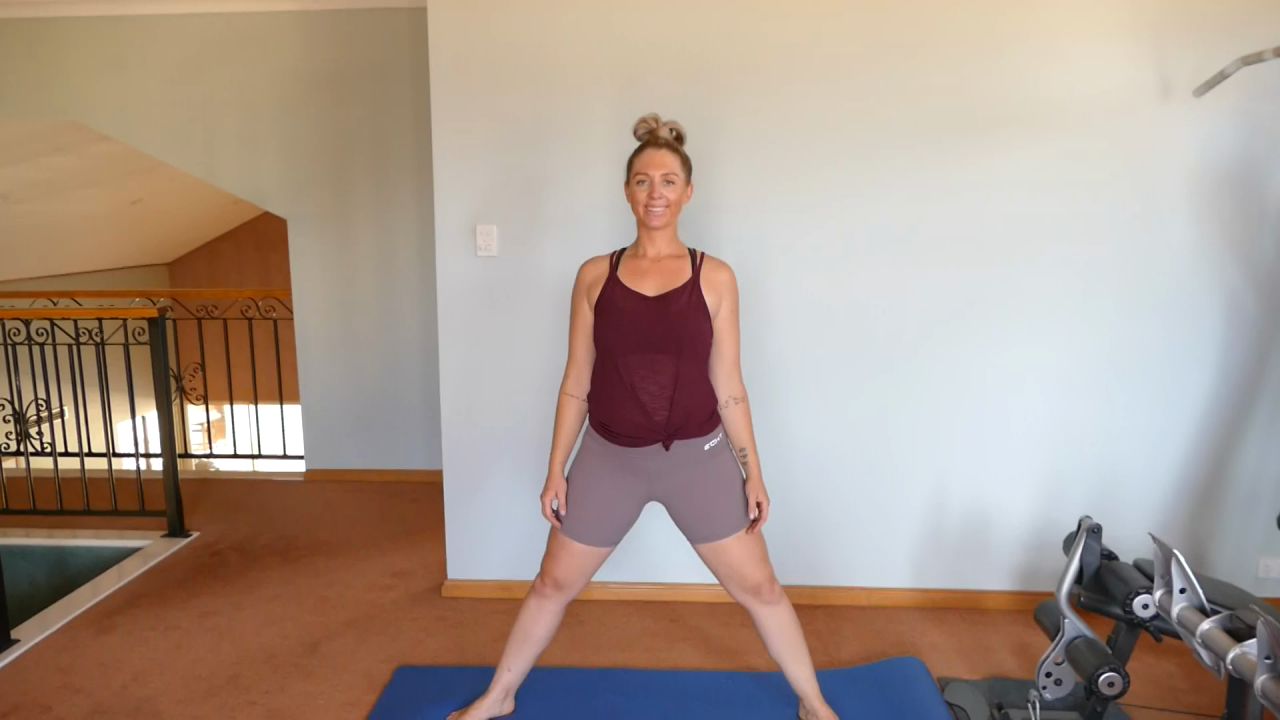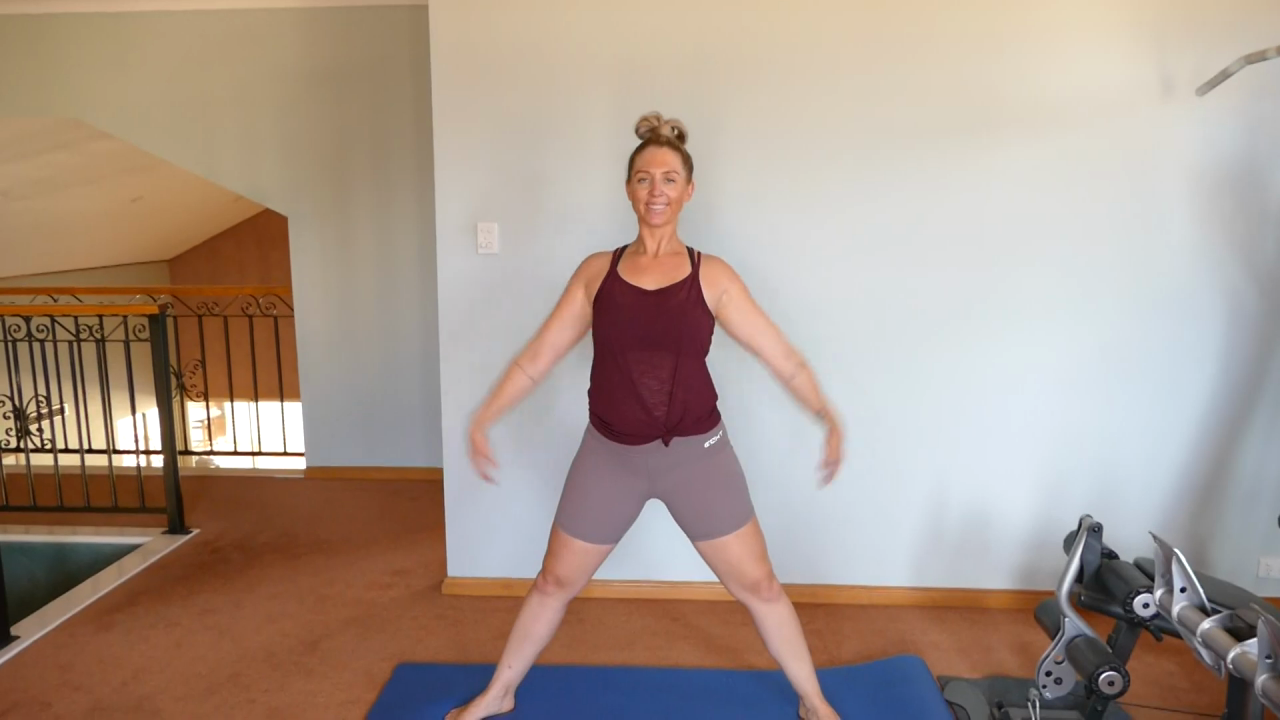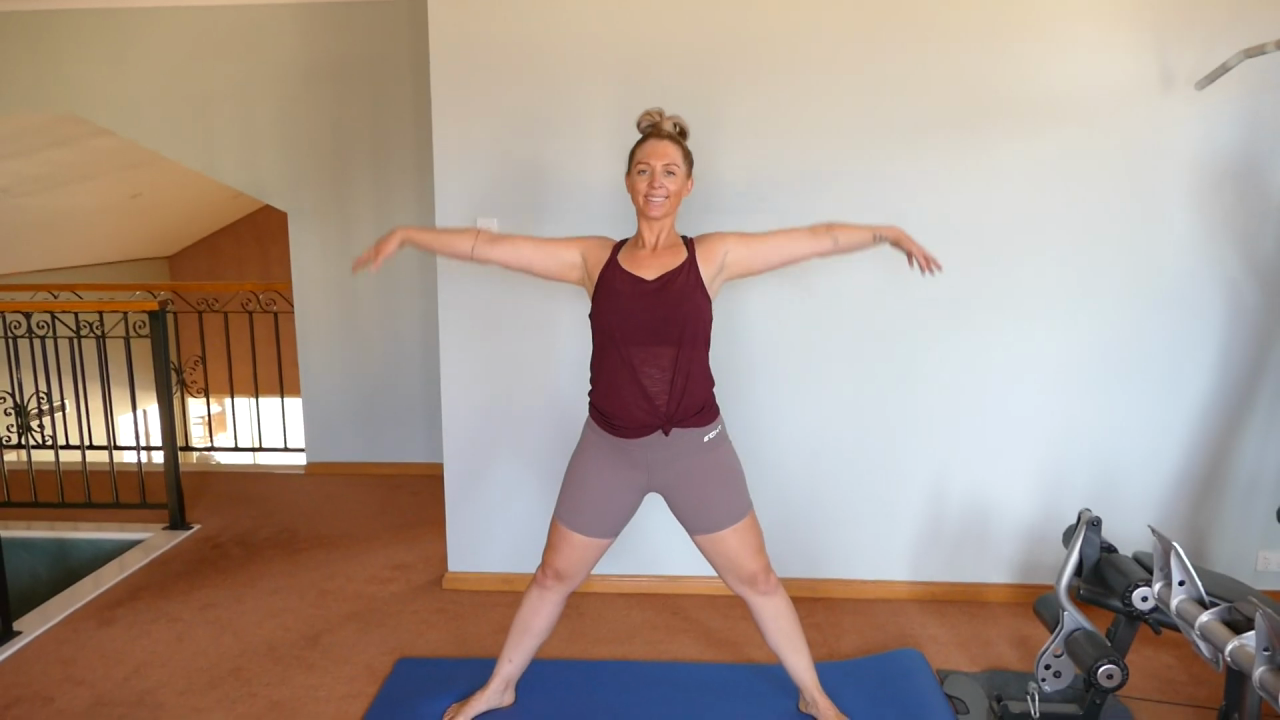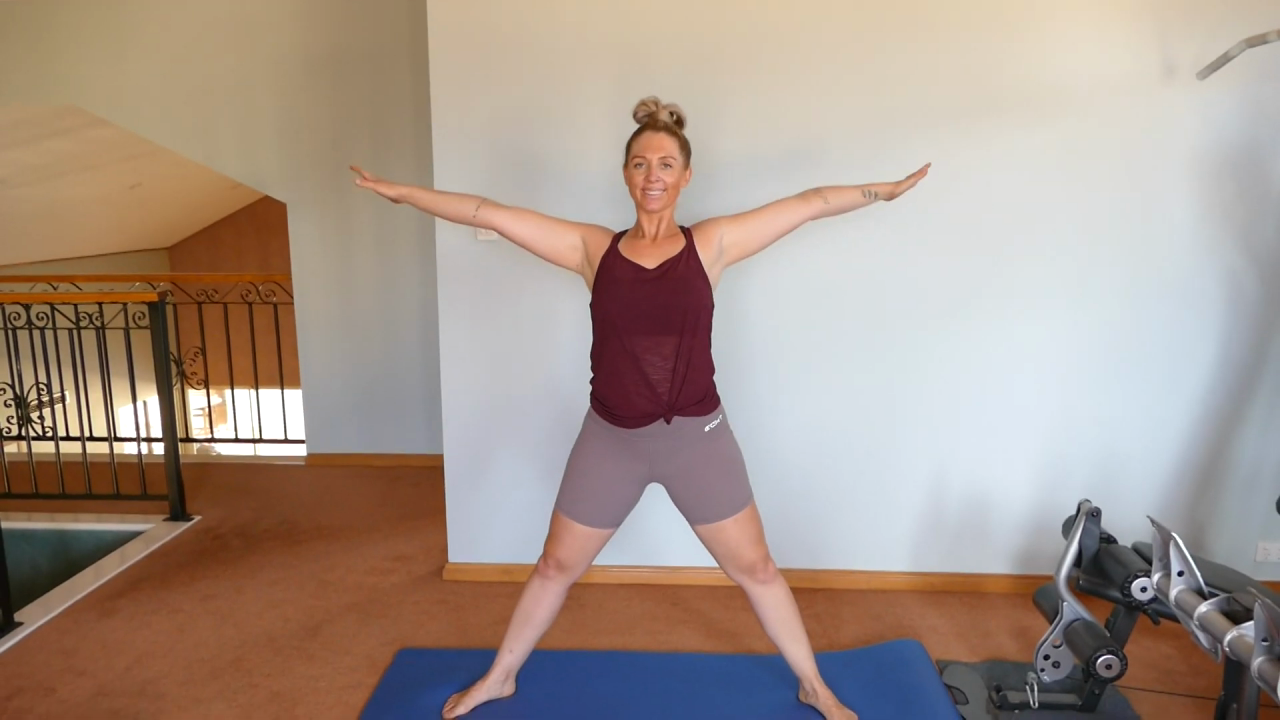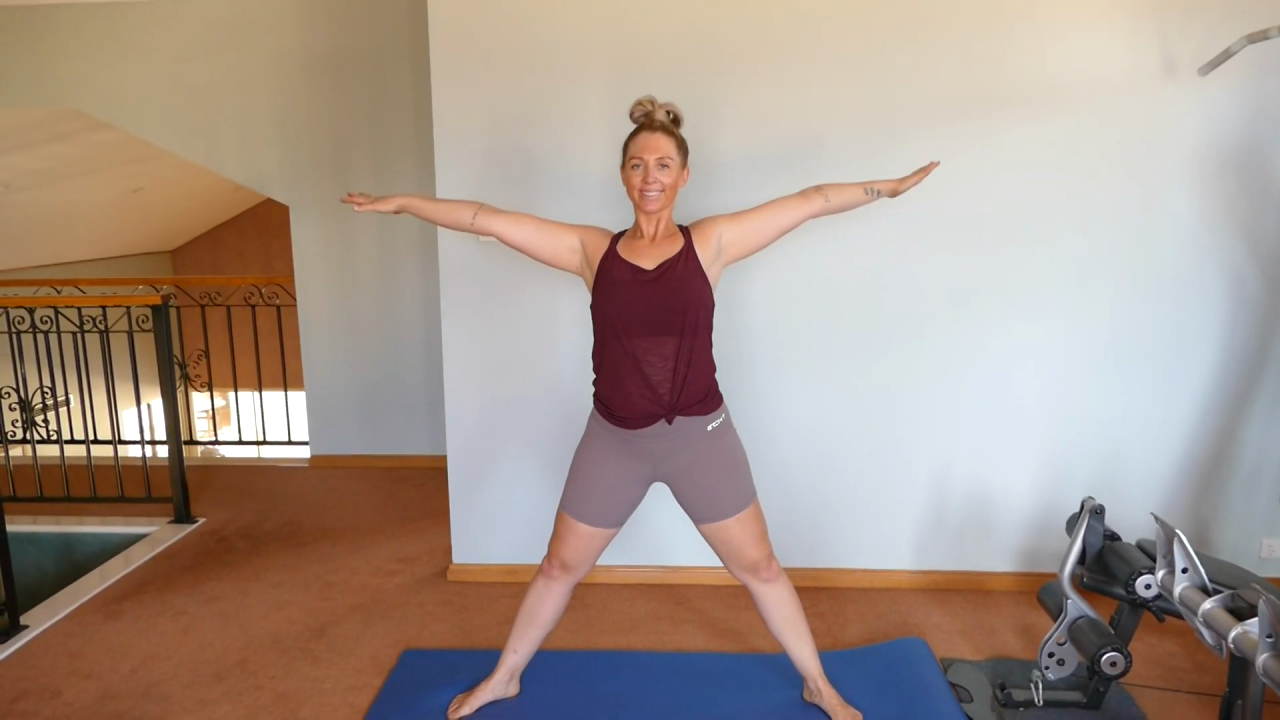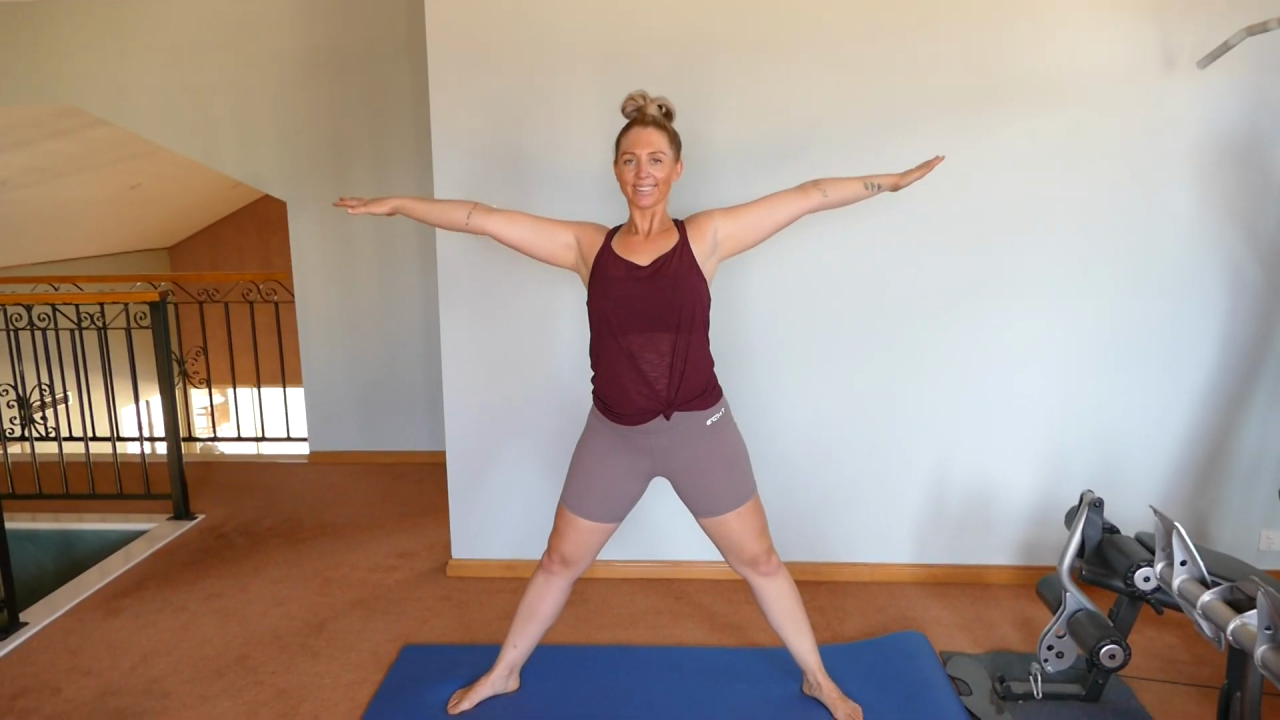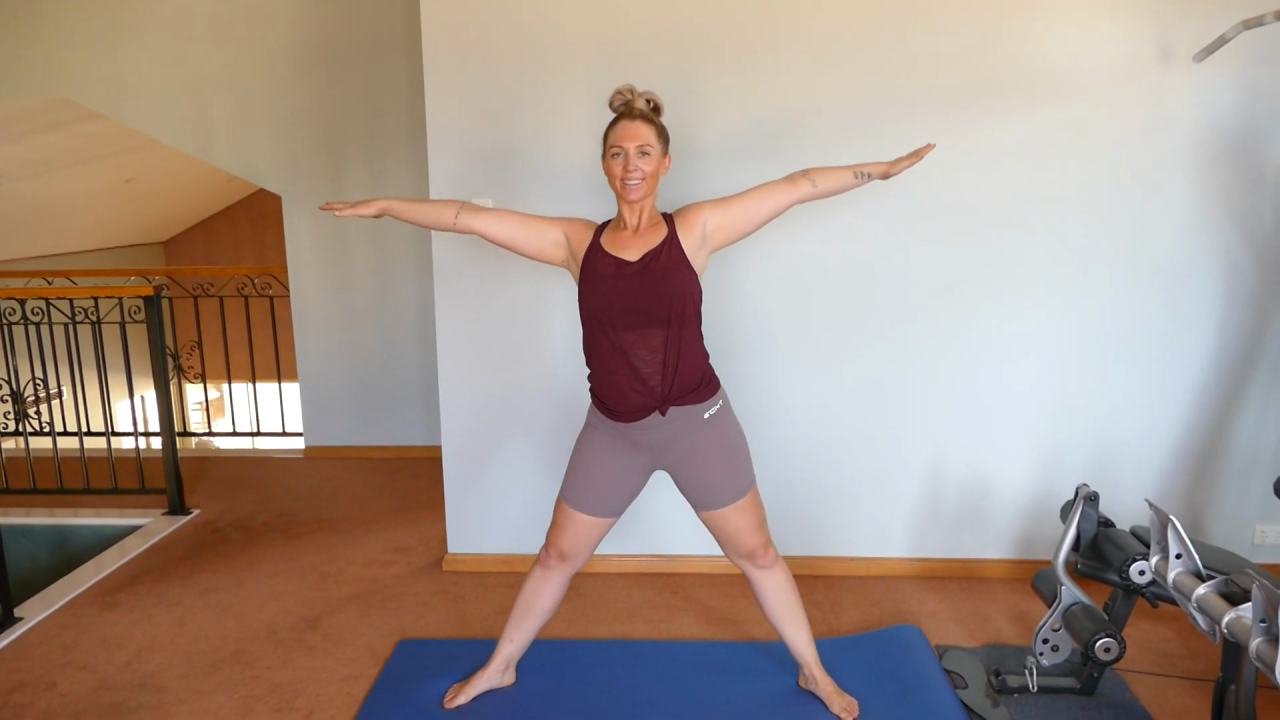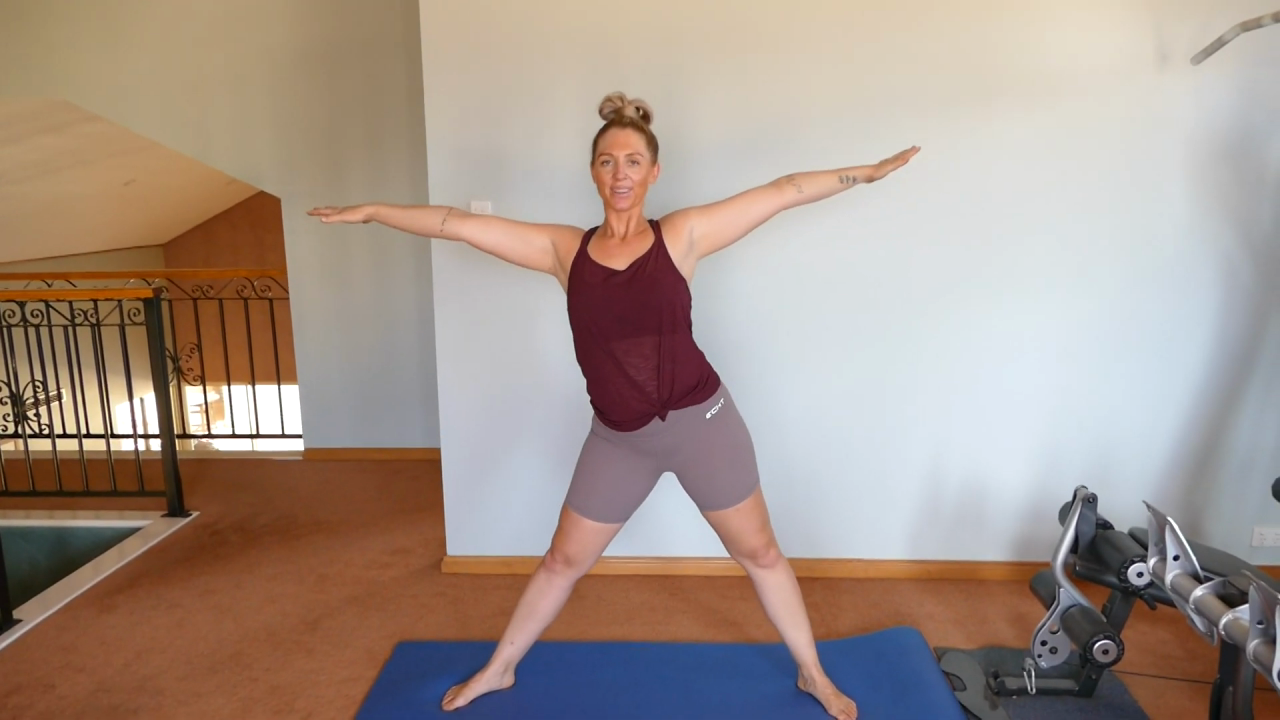
dt=0.3s
person 1, frame 1
left shoulder: (715, 277)
right shoulder: (594, 276)
left elbow: (728, 386)
right elbow: (576, 383)
left wrist: (753, 472)
right wrist: (555, 470)
left hip: (698, 458)
right hip: (609, 458)
left knee: (759, 588)
right knee: (553, 584)
person 1, frame 2
left shoulder: (711, 276)
right shoulder: (597, 271)
left elbow: (776, 349)
right elbow: (541, 353)
left wrist: (827, 418)
right wrist: (485, 417)
left hip: (697, 452)
right hip: (609, 454)
left knee: (759, 585)
right knee: (555, 583)
person 1, frame 3
left shoulder: (712, 257)
right shoulder: (594, 258)
left elbow: (815, 240)
right elbow: (491, 246)
left wrist: (887, 233)
right wrist: (406, 235)
left hip: (696, 446)
right hip: (609, 448)
left knee: (756, 579)
right knee: (554, 577)
person 1, frame 4
left shoulder: (711, 243)
right shoulder: (592, 248)
left elbow: (810, 203)
right elbow: (488, 213)
left wrist: (884, 190)
right wrist: (402, 192)
left hip: (697, 437)
right hip: (610, 438)
left knee: (756, 569)
right knee: (557, 567)
person 1, frame 5
left shoulder: (710, 242)
right shoulder: (592, 249)
left elbow: (810, 202)
right elbow: (488, 219)
left wrist: (887, 187)
right wrist: (401, 202)
left hip: (700, 436)
right hip: (613, 439)
left knee: (759, 567)
right knee: (560, 567)
person 1, frame 6
left shoulder: (704, 237)
right shoulder: (587, 245)
left elbow: (807, 195)
right elbow: (482, 217)
left wrist: (888, 181)
right wrist: (393, 204)
left hip: (699, 430)
right hip: (613, 436)
left knee: (758, 560)
right knee: (560, 561)
person 1, frame 7
left shoulder: (694, 229)
right shoulder: (577, 241)
left elbow: (795, 187)
right elbow: (470, 217)
left wrist: (878, 168)
right wrist: (382, 206)
left hip: (697, 423)
right hip: (612, 432)
left knee: (756, 553)
right knee: (558, 555)
right ankle: (500, 666)
person 1, frame 8
left shoulder: (681, 235)
right shoulder: (564, 249)
left elbow: (783, 192)
right elbow: (458, 224)
left wrist: (865, 173)
right wrist: (370, 211)
left hip: (701, 422)
right hip: (618, 438)
left knee: (759, 552)
right knee: (564, 560)
right ankle: (498, 669)
